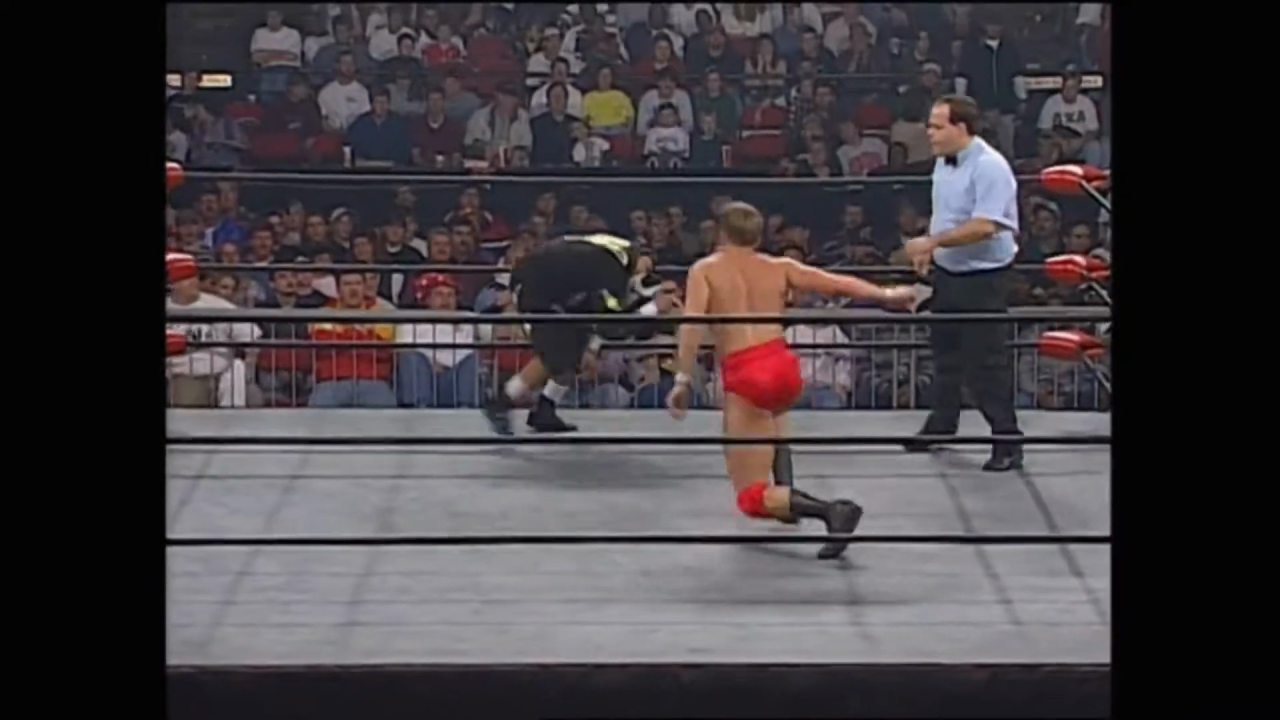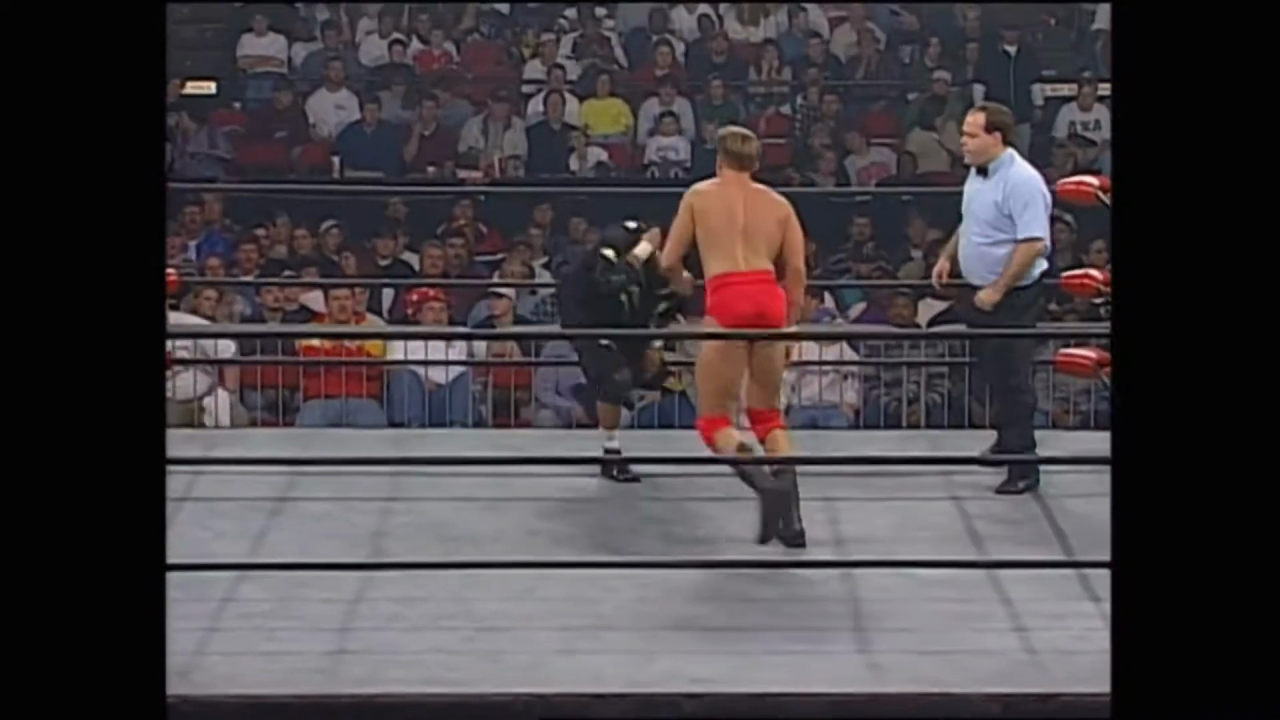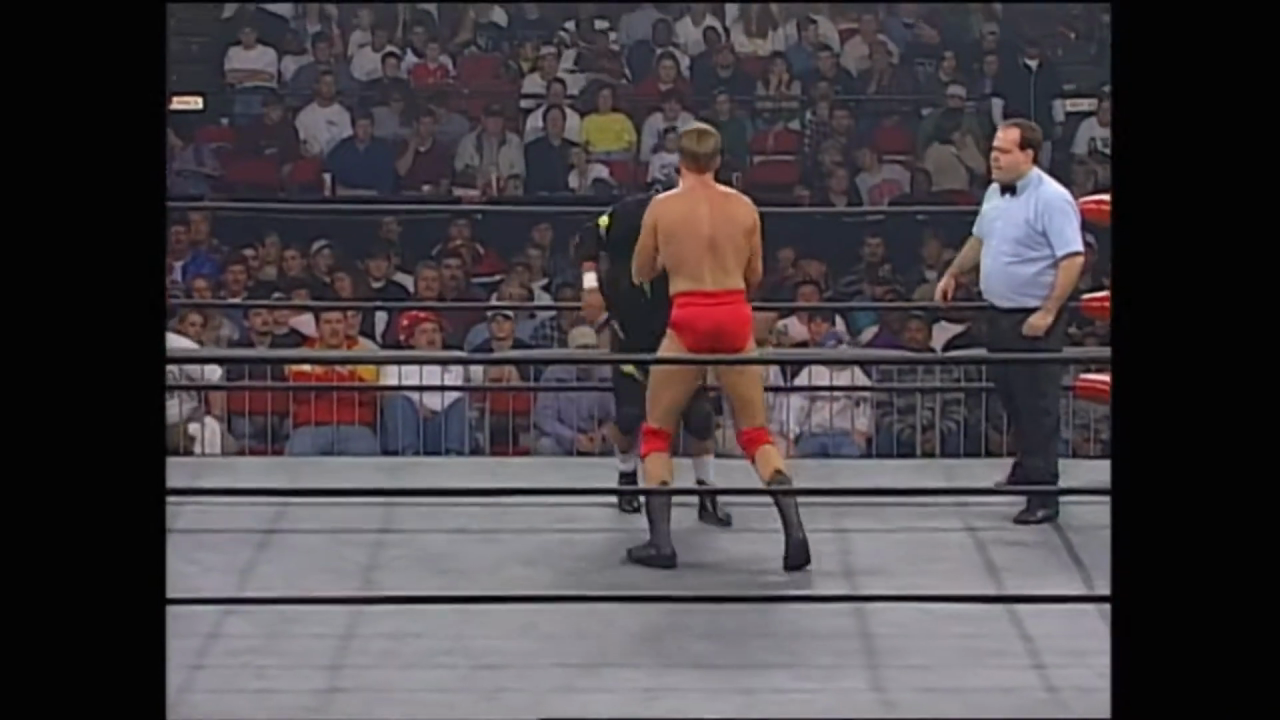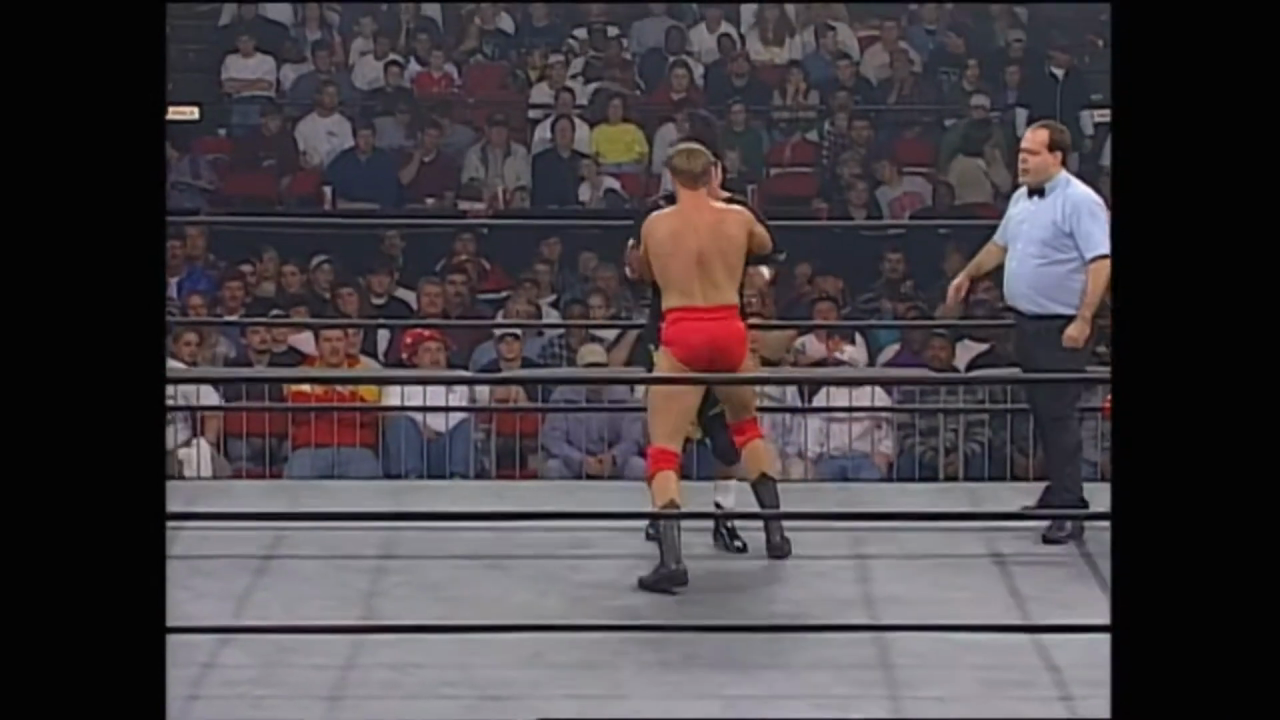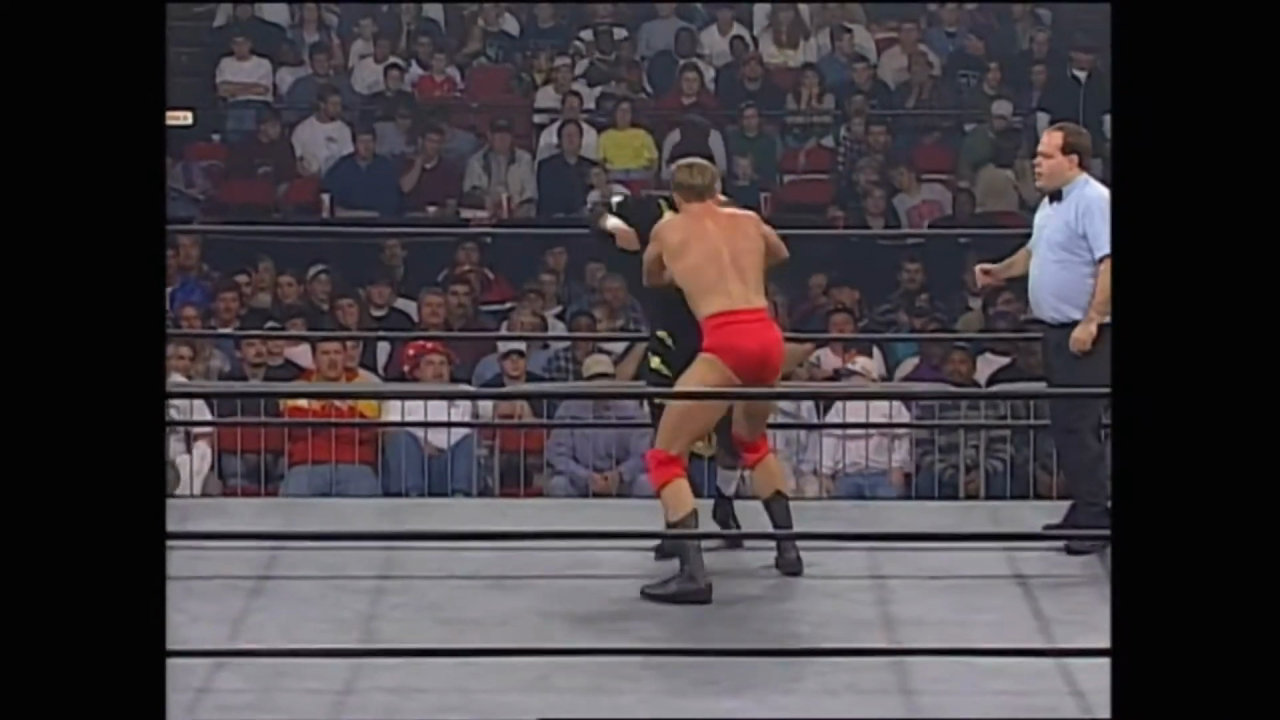
dt=0.3s
person 1, frame 1
left shoulder: (704, 269)
right shoulder: (778, 266)
left elbow: (692, 321)
right elbow: (836, 284)
left wrist: (682, 379)
right wrist: (887, 295)
left hip: (744, 377)
right hip: (785, 369)
left knee: (753, 498)
right knee: (771, 420)
left ankle: (831, 511)
right ankle: (786, 495)
person 1, frame 2
left shoulder: (700, 195)
right shoulder: (778, 203)
left elbow: (670, 260)
right elbow: (798, 272)
left wrist: (683, 284)
right wrist: (781, 318)
left hip: (728, 304)
right hip: (771, 299)
left knee: (715, 423)
right knee: (767, 416)
left ankle: (769, 488)
right ankle: (792, 522)
person 1, frame 3
left shoulder: (661, 206)
right shoulder: (744, 206)
left elbow: (640, 274)
left hip: (688, 324)
right hip: (735, 320)
left knee: (656, 433)
right knee: (756, 434)
left ankle: (660, 542)
right ankle: (794, 531)
person 1, frame 4
left shoulder: (656, 224)
right shoulder: (739, 218)
left elbow: (640, 271)
right elbow: (764, 246)
left hip: (681, 338)
right hip: (729, 332)
left knee: (663, 455)
right knee: (746, 426)
left ankle: (670, 560)
right ankle: (776, 532)
person 1, frame 5
left shoulder: (668, 229)
right shoulder: (748, 221)
left elbow: (651, 279)
right elbow: (779, 255)
left hip: (726, 344)
right hip: (768, 339)
left knee: (666, 458)
right knee: (753, 440)
left ankle: (694, 575)
right ankle: (788, 549)
person 2, frame 1
left shoulder: (990, 167)
right shoulder: (943, 162)
left elbow: (984, 226)
left wrist: (931, 241)
right wrist: (927, 249)
left hip: (984, 278)
right hip: (947, 273)
left knee: (986, 362)
right knee: (945, 352)
left ankle: (1008, 442)
right ankle: (941, 424)
person 2, frame 2
left shoulder: (1022, 181)
right shoulder: (977, 173)
left elbow: (1034, 244)
left wrist: (998, 290)
right wrist: (946, 257)
left hip: (1009, 298)
right hip: (979, 292)
left knee: (1011, 378)
right knee: (992, 373)
left ankle: (1023, 465)
right ankle: (1009, 439)
person 2, frame 3
left shoulder: (1051, 198)
right shoulder: (995, 192)
left elbow: (1072, 260)
left wrist: (1048, 312)
right wrist: (952, 274)
left hip: (1034, 318)
right hip: (999, 313)
left knee: (1037, 403)
right knee: (1011, 397)
left ankle: (1043, 493)
right ankle: (1028, 467)
person 2, frame 4
left shoulder: (1080, 201)
right shoulder: (1021, 198)
left elbow: (1101, 263)
right elbow: (1001, 245)
left wrist: (1084, 320)
right wrist: (968, 273)
left hip: (1062, 326)
right hip: (1027, 321)
left knee: (1058, 414)
right knee: (1042, 411)
left ankle: (1069, 509)
right ankle: (1060, 490)
person 2, frame 5
left shoulder: (1094, 200)
right shoulder: (1049, 203)
left elbow: (1108, 265)
left wrist: (1092, 321)
right wrist: (999, 271)
left hip: (1083, 333)
right hip: (1055, 330)
left knee: (1076, 425)
right knee: (1067, 424)
left ankle: (1095, 518)
right ankle: (1084, 508)
person 3, frame 1
left shoulder: (626, 254)
right shoulder: (611, 273)
left wrist: (591, 345)
right wrist: (653, 310)
right hip: (534, 283)
left knee: (578, 349)
right knee: (559, 354)
left ankle: (542, 411)
right ankle: (502, 402)
person 3, frame 2
right shoulder: (624, 238)
right wrist: (642, 253)
right hip: (581, 309)
left knee: (652, 373)
right knee: (616, 378)
left ankle: (590, 389)
right ankle: (611, 456)
person 3, frame 3
right shoulder: (637, 211)
right elbow: (590, 235)
right wrist: (590, 285)
right hip: (630, 325)
left knee: (698, 411)
right knee: (631, 412)
left ankle: (705, 494)
right ankle: (626, 477)
person 3, frame 4
right shoulder: (660, 212)
left elbow: (770, 256)
right elbow: (637, 268)
right wrist: (637, 266)
left knee: (726, 428)
left ankle: (723, 520)
person 3, frame 5
right shoulder: (654, 210)
right elbow: (602, 214)
right wrist: (618, 227)
right hip: (669, 338)
left knee: (731, 431)
left ankle: (724, 501)
